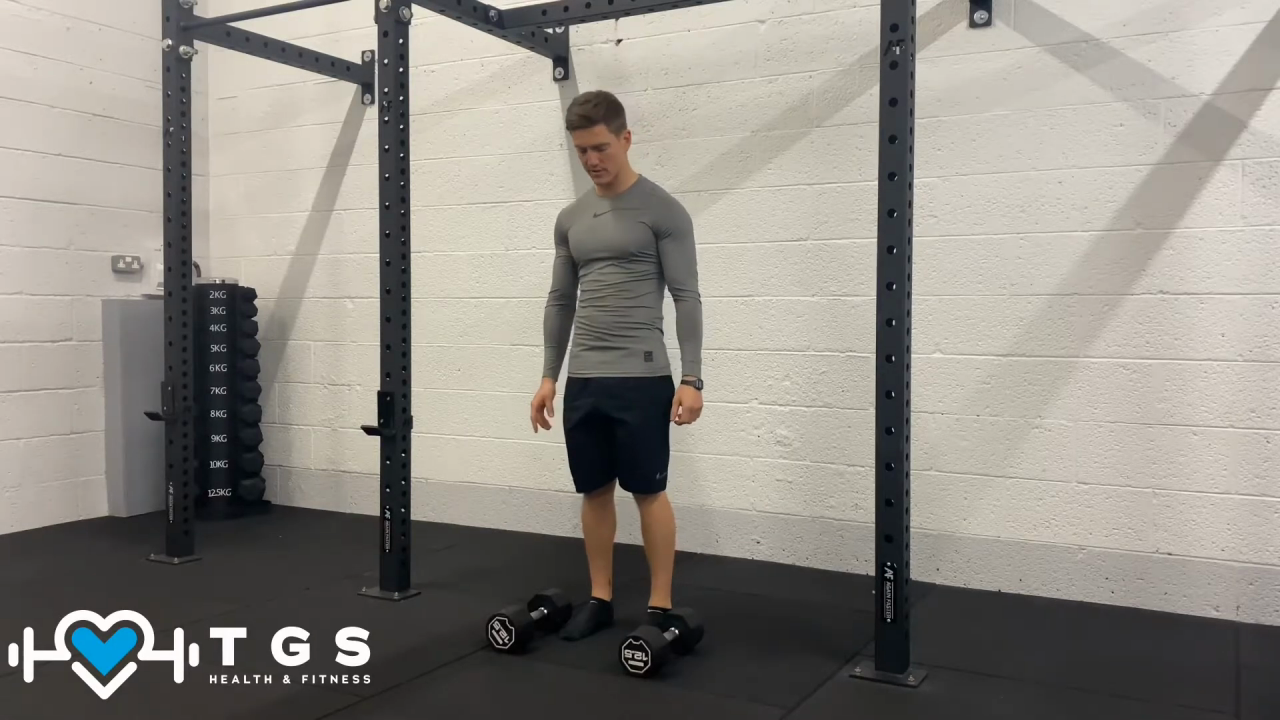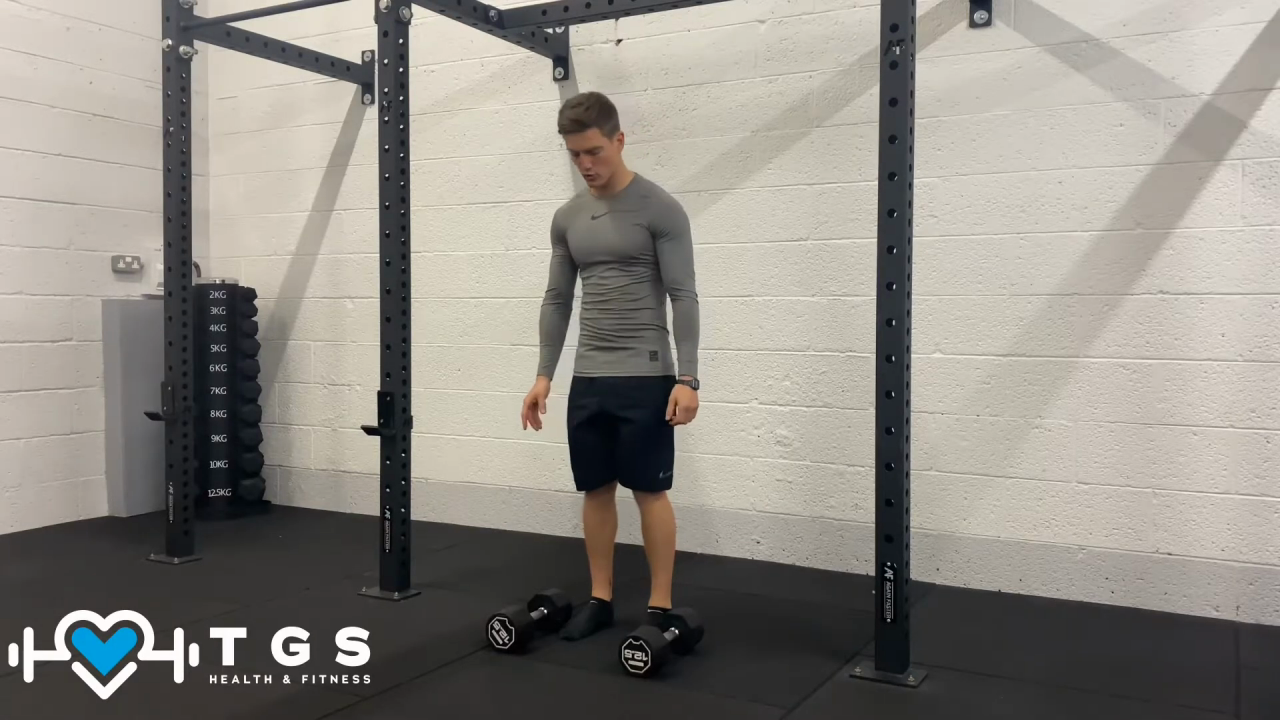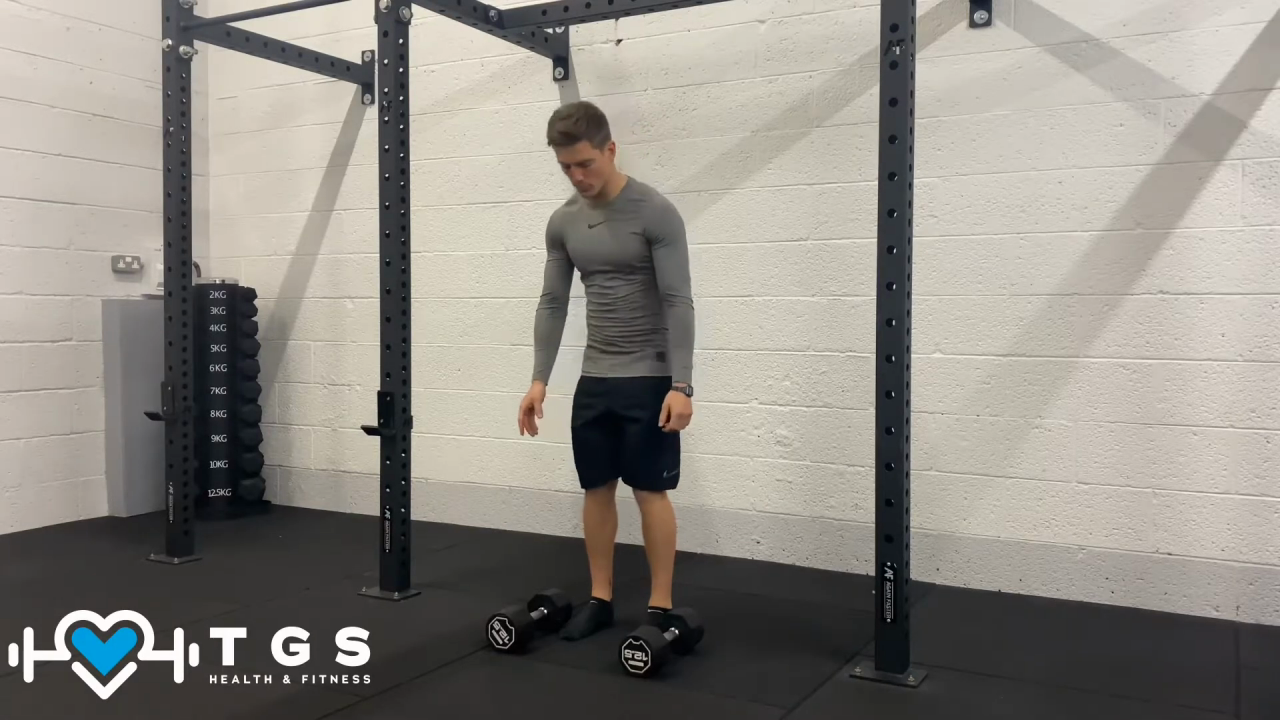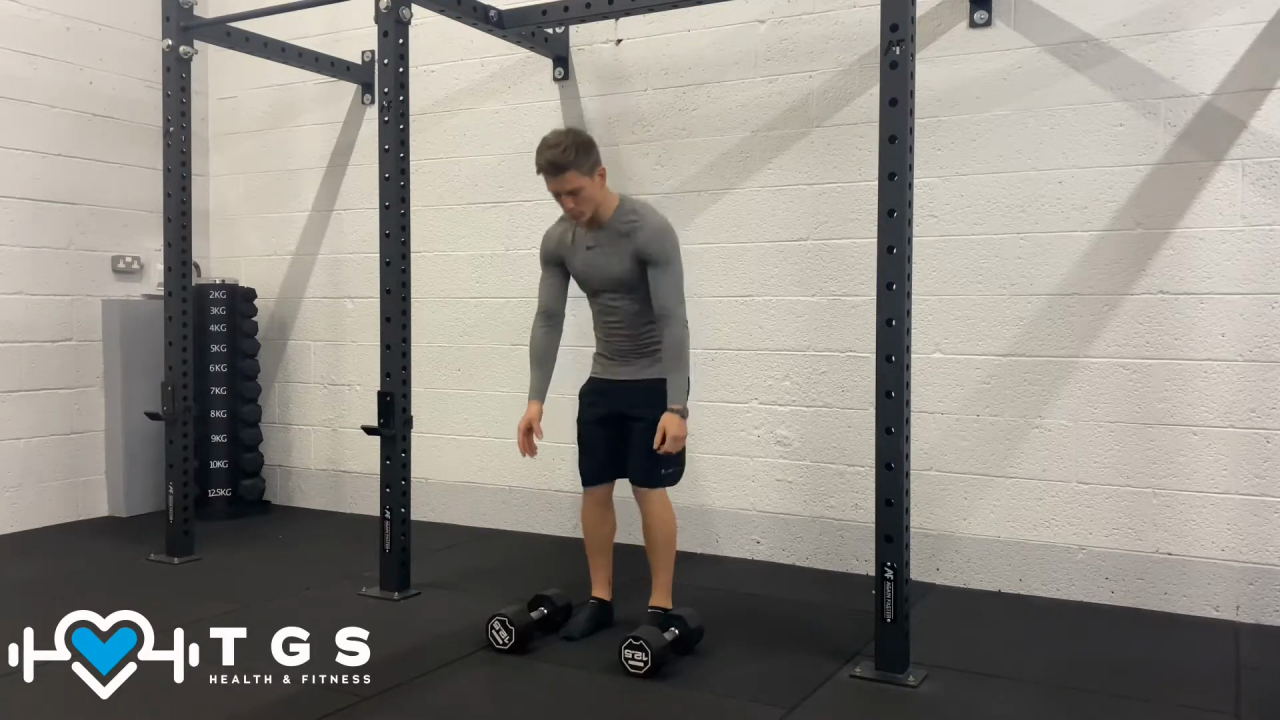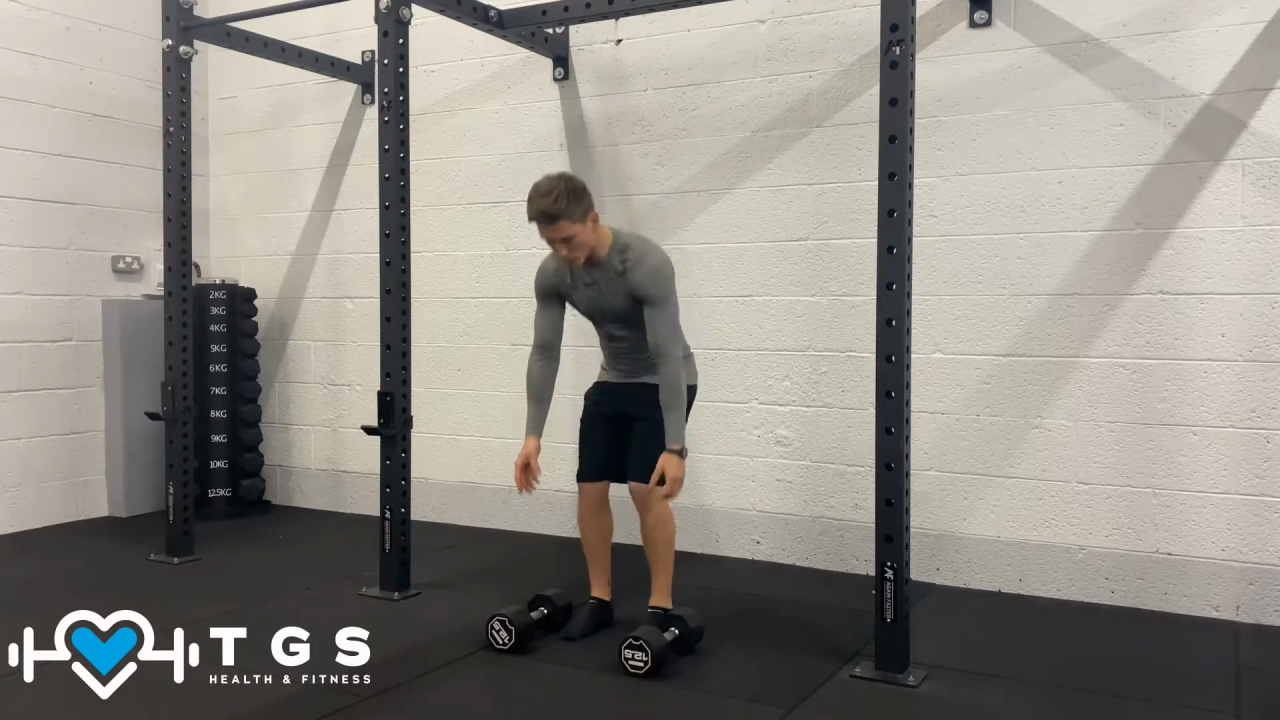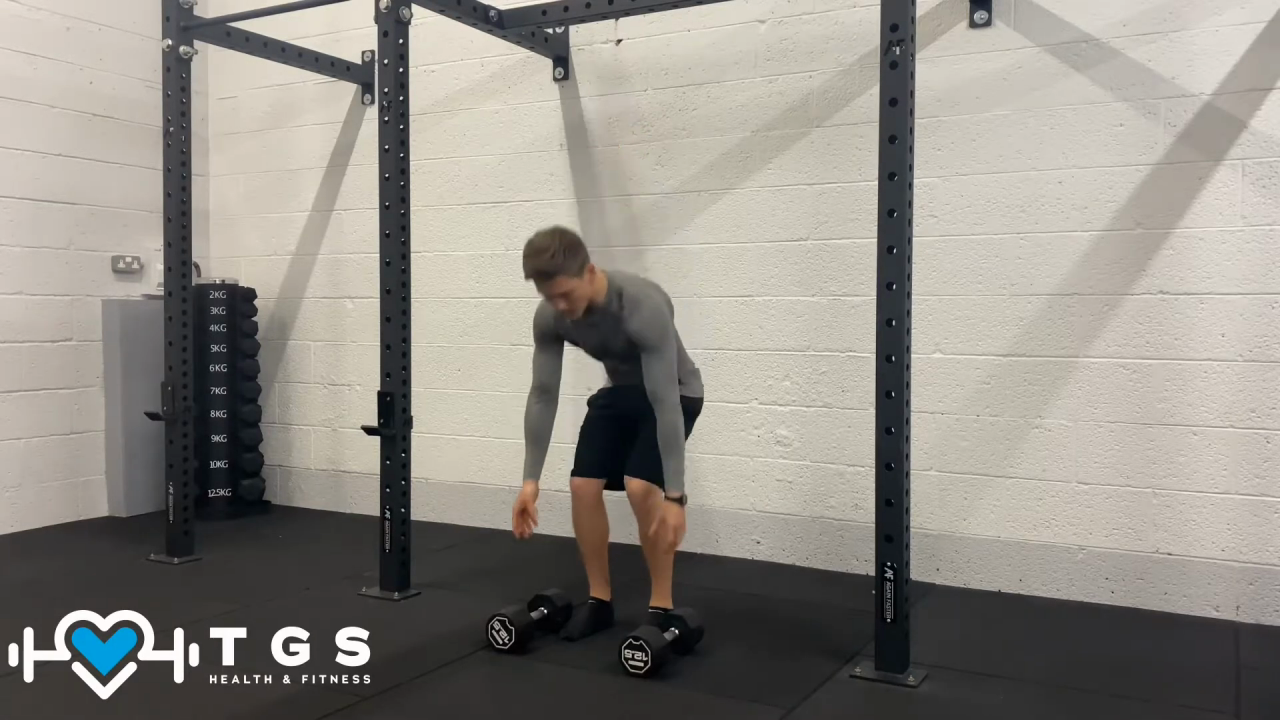
dt=0.1s
person 1, frame 1
left shoulder: (662, 209)
right shoulder: (570, 218)
left elbow: (686, 297)
right elbow: (560, 301)
left wrist: (691, 378)
right wrist: (549, 375)
left hip: (641, 376)
right hip: (583, 378)
left knee: (648, 491)
right knee: (594, 491)
left ankle: (660, 606)
right ankle: (600, 599)
person 1, frame 2
left shoulder: (660, 209)
right shoulder: (567, 218)
left elbow: (684, 296)
right elbow: (558, 299)
left wrist: (687, 378)
right wrist: (544, 375)
left hip: (647, 377)
right hip: (588, 378)
left knee: (648, 490)
right knee: (595, 490)
left ankle: (660, 607)
right ankle: (600, 598)
person 1, frame 3
left shoulder: (655, 213)
right shoulder: (562, 222)
left elbow: (678, 302)
right elbow: (552, 303)
left wrist: (681, 384)
right wrist: (539, 380)
left hip: (649, 376)
right hip: (595, 377)
left knee: (649, 489)
right knee: (596, 488)
left ankle: (661, 607)
right ankle: (600, 598)
person 1, frame 4
left shoulder: (650, 229)
right shoulder: (557, 239)
left elbow: (674, 320)
right elbow: (548, 320)
left wrist: (676, 407)
right wrist: (535, 399)
left hip: (657, 376)
right hip: (604, 379)
left knee: (649, 487)
right knee: (594, 487)
left ankle: (661, 607)
right ankle: (601, 599)
person 1, frame 5
left shoulder: (647, 265)
right shoulder: (552, 273)
left elbow: (668, 357)
right elbow: (544, 353)
left wrist: (674, 448)
right wrist: (533, 436)
left hip: (661, 384)
right hip: (613, 382)
left knee: (644, 489)
right knee: (590, 486)
left ankle: (661, 607)
right ankle: (600, 599)
person 1, frame 6
left shoulder: (643, 307)
right shoulder: (549, 316)
left elbow: (665, 402)
right elbow: (542, 394)
left wrist: (674, 496)
right wrist: (530, 480)
left hip: (675, 391)
right hip: (618, 392)
left knee: (640, 487)
right knee: (583, 486)
left ankle: (662, 608)
right ankle: (599, 600)
